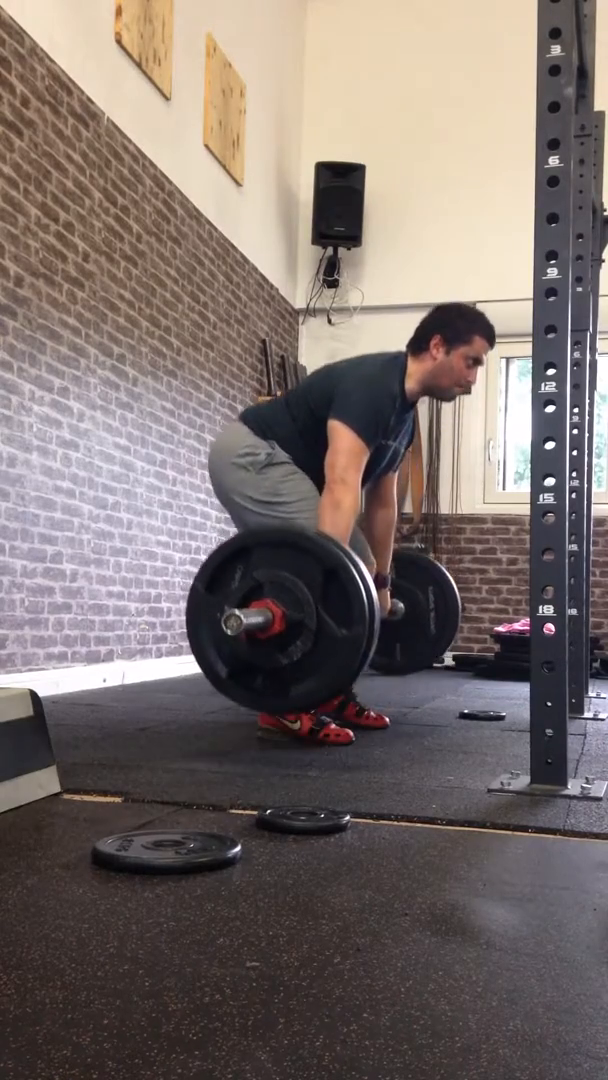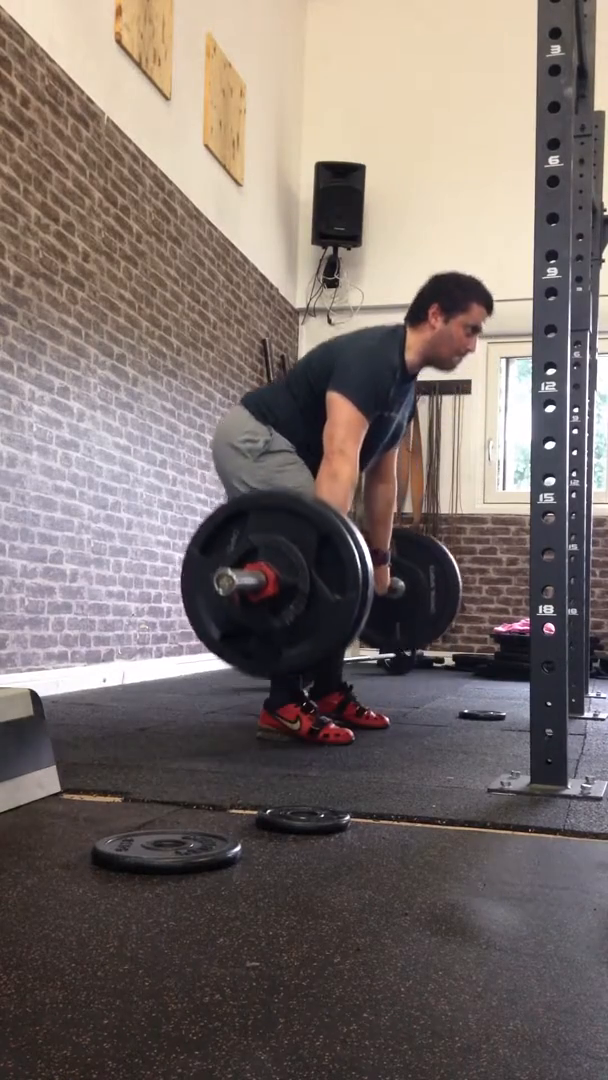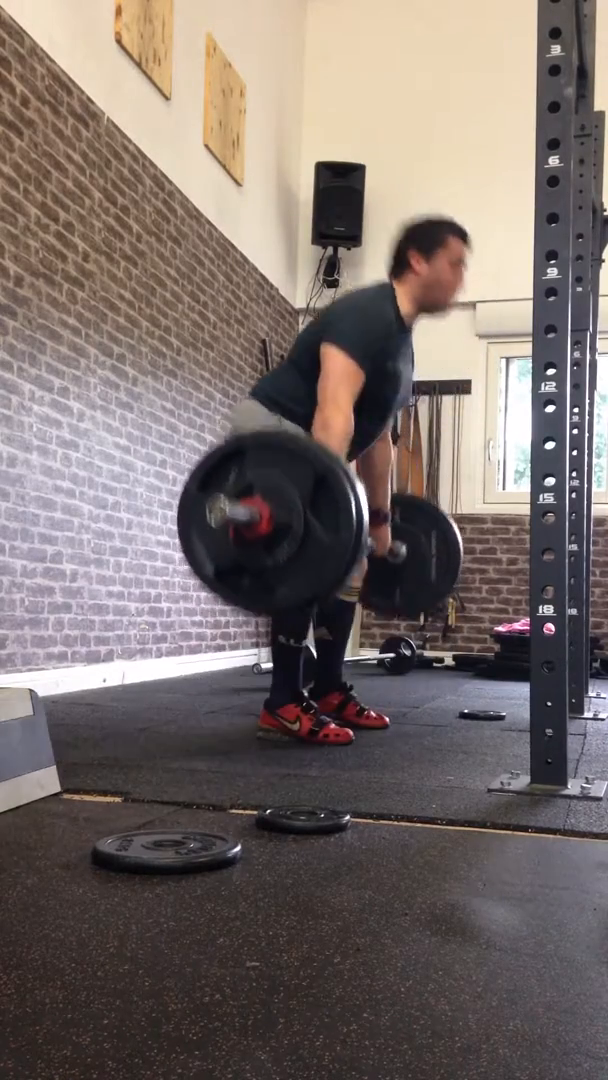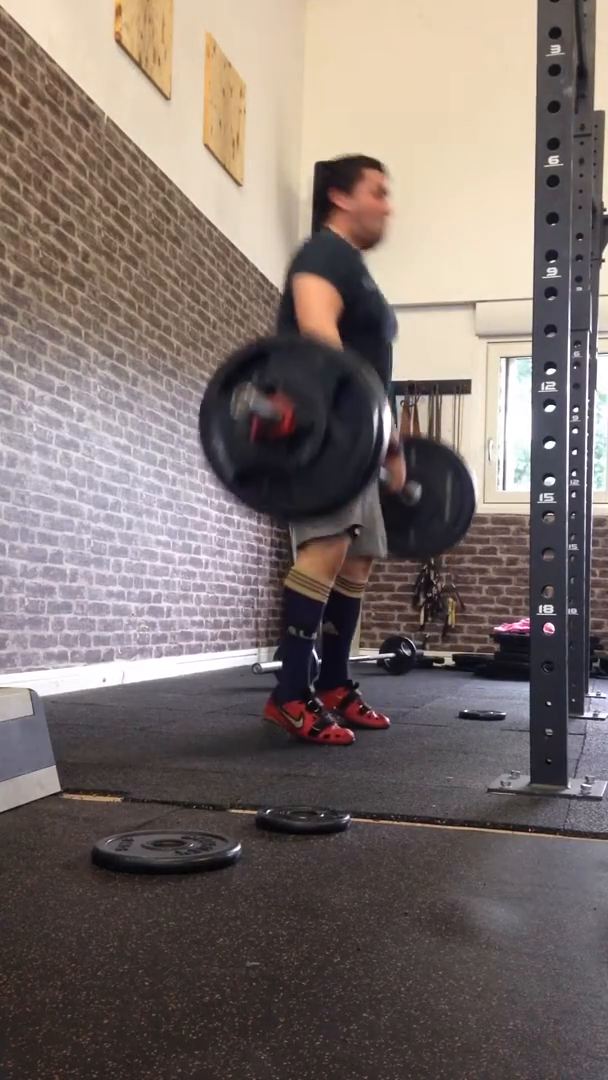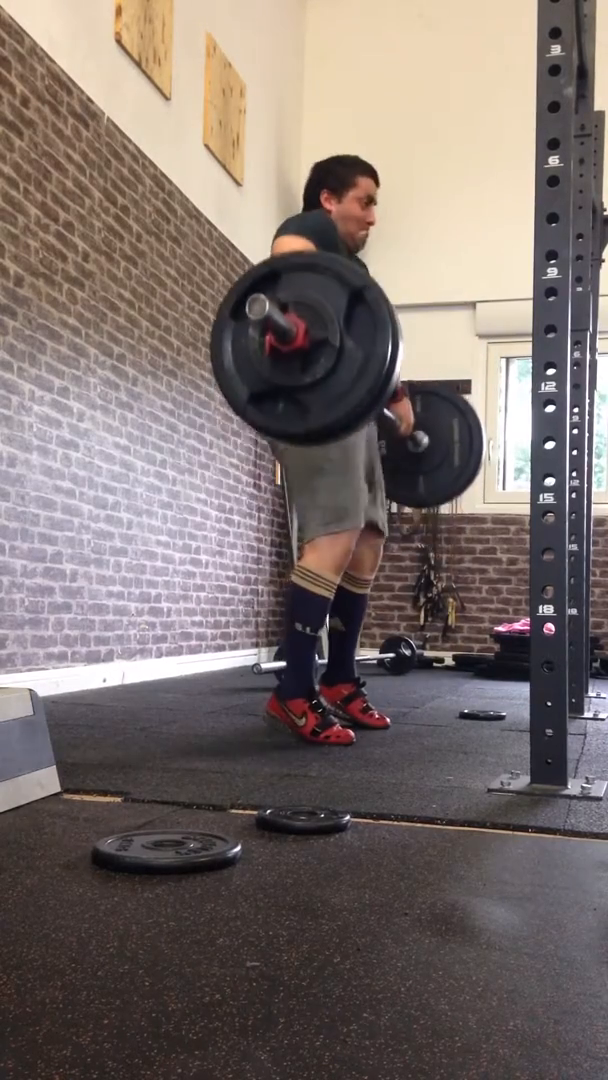
dt=0.2s
person 1, frame 1
left shoulder: (403, 407)
right shoulder: (371, 386)
left elbow: (382, 501)
right elbow: (342, 488)
left wrist: (381, 581)
left hip: (283, 464)
right hip: (252, 454)
left ankle: (330, 693)
person 1, frame 2
left shoulder: (404, 380)
right shoulder: (370, 360)
left elbow: (382, 475)
right elbow: (340, 459)
left wrist: (380, 558)
left hip: (287, 451)
right hip: (255, 440)
left ankle: (329, 693)
right ankle: (284, 706)
person 1, frame 3
left shoulder: (399, 337)
right shoulder: (365, 317)
left elbow: (378, 432)
right elbow: (334, 411)
left wrist: (381, 518)
right hip: (273, 432)
left ankle: (328, 691)
right ankle: (283, 705)
person 1, frame 4
left shoulder: (354, 269)
right shoulder: (323, 252)
left elbow: (371, 368)
right elbow: (317, 327)
left wrist: (391, 452)
left knee: (358, 558)
right knee: (325, 546)
left ankle: (334, 688)
right ankle: (291, 697)
person 1, frame 5
left shoulder: (341, 258)
right shoulder: (310, 229)
left wrist: (394, 395)
left knee: (366, 547)
right knee: (334, 540)
left ankle: (340, 684)
right ankle: (294, 694)
